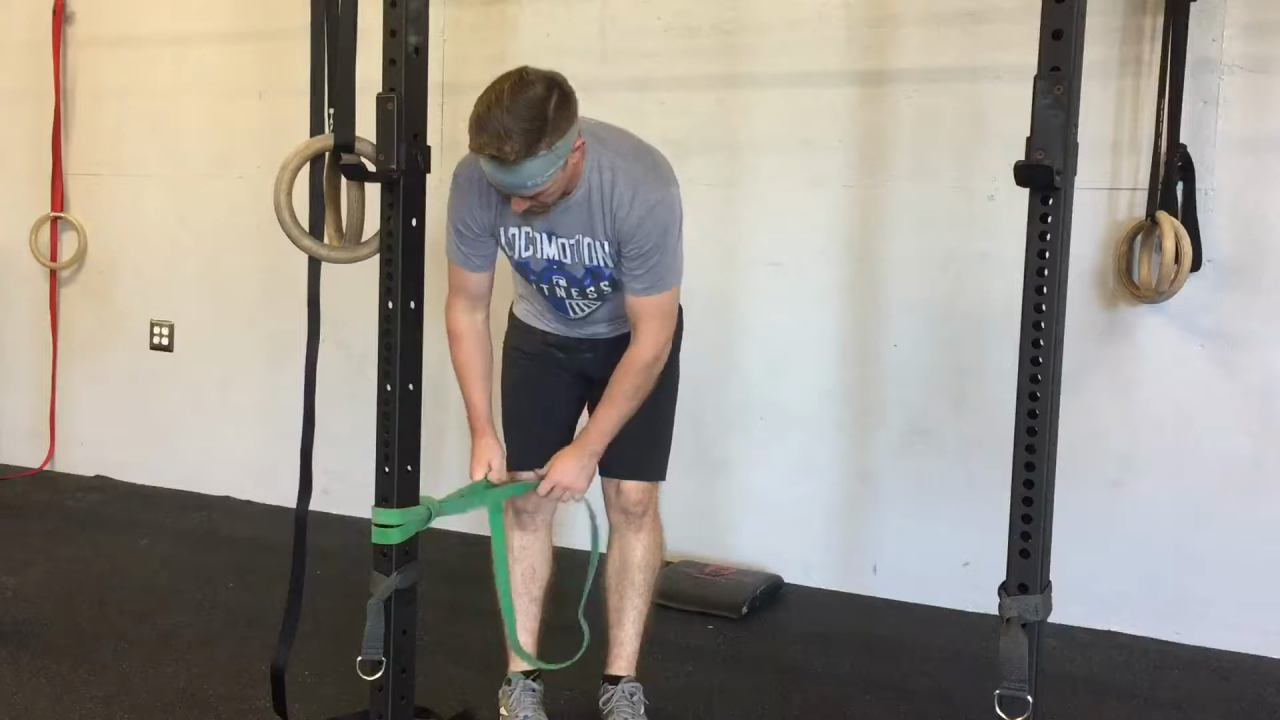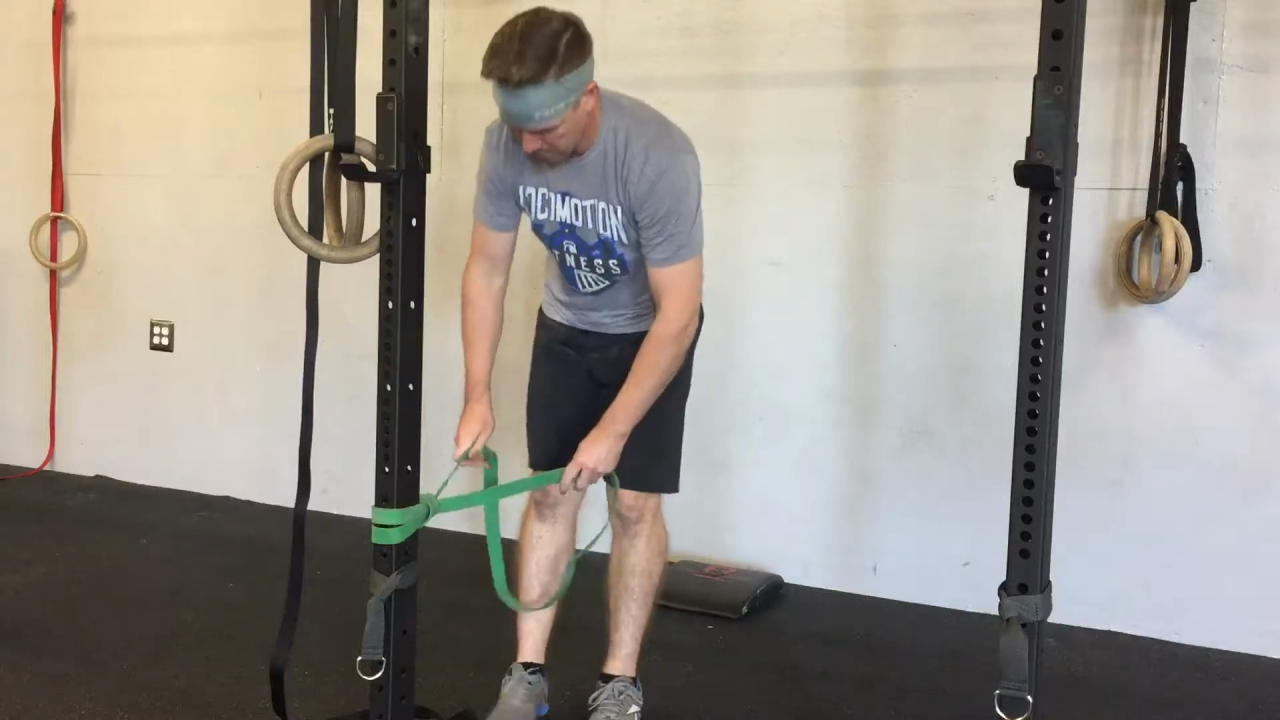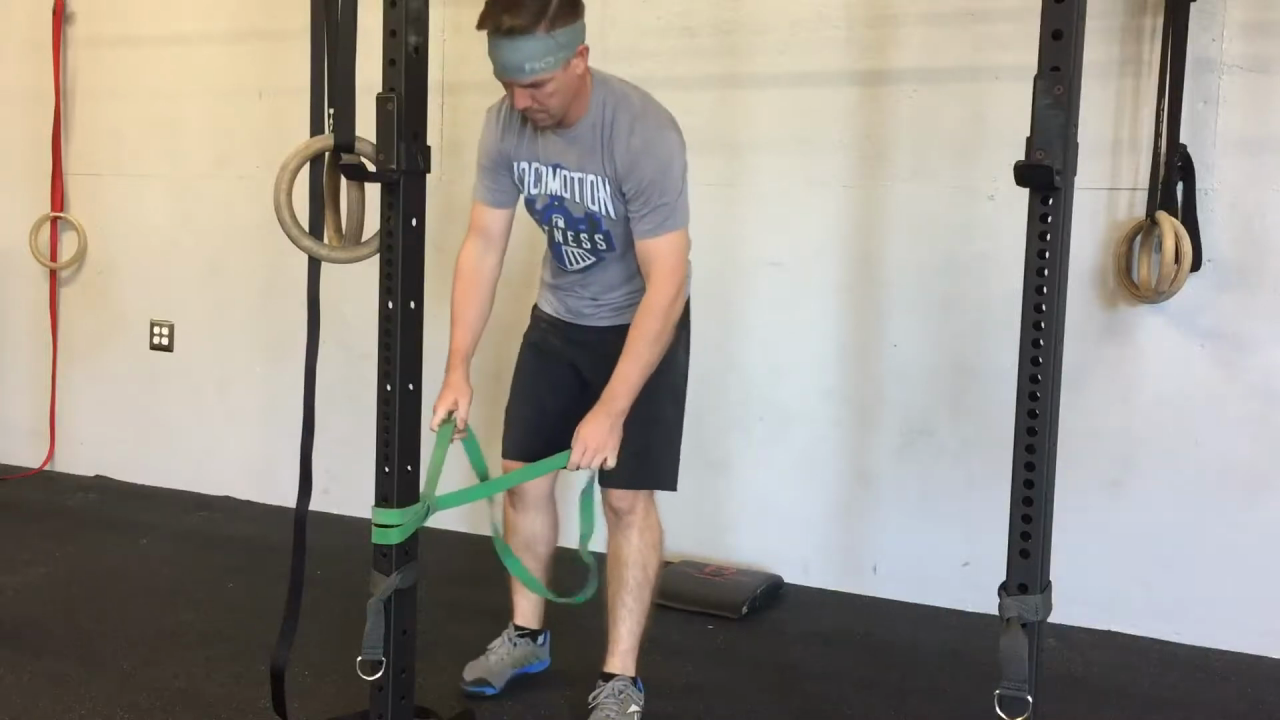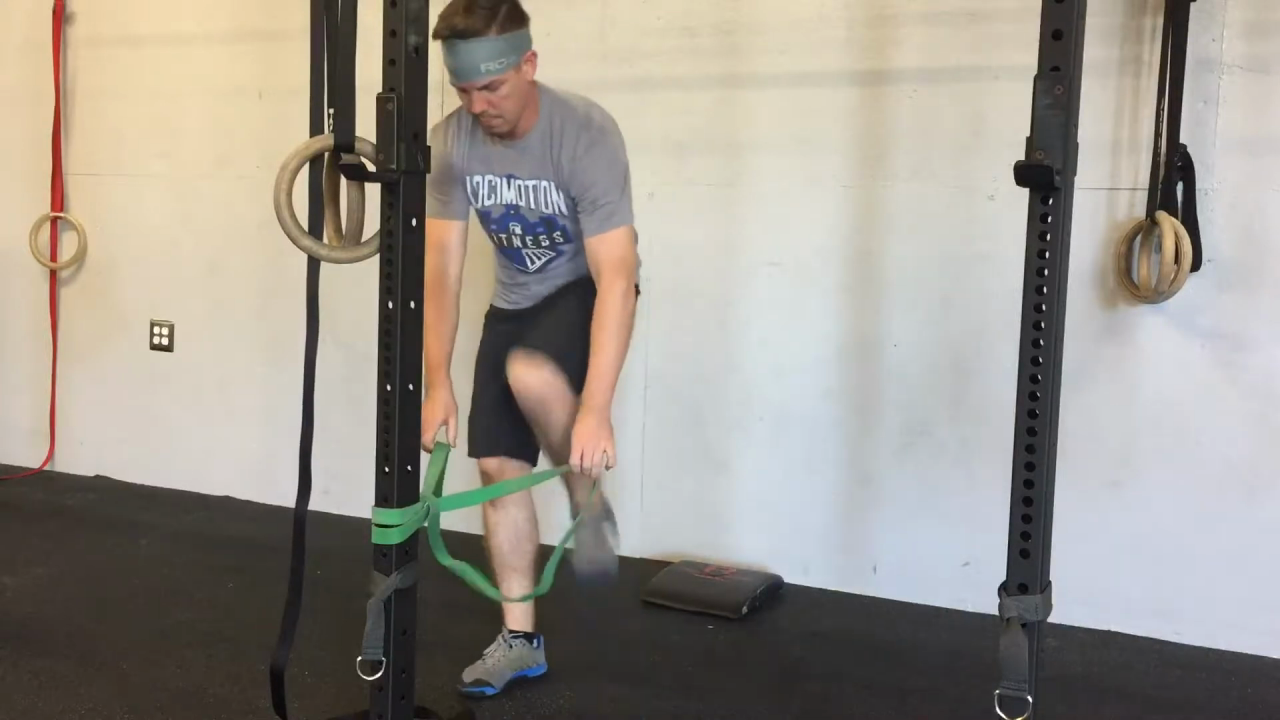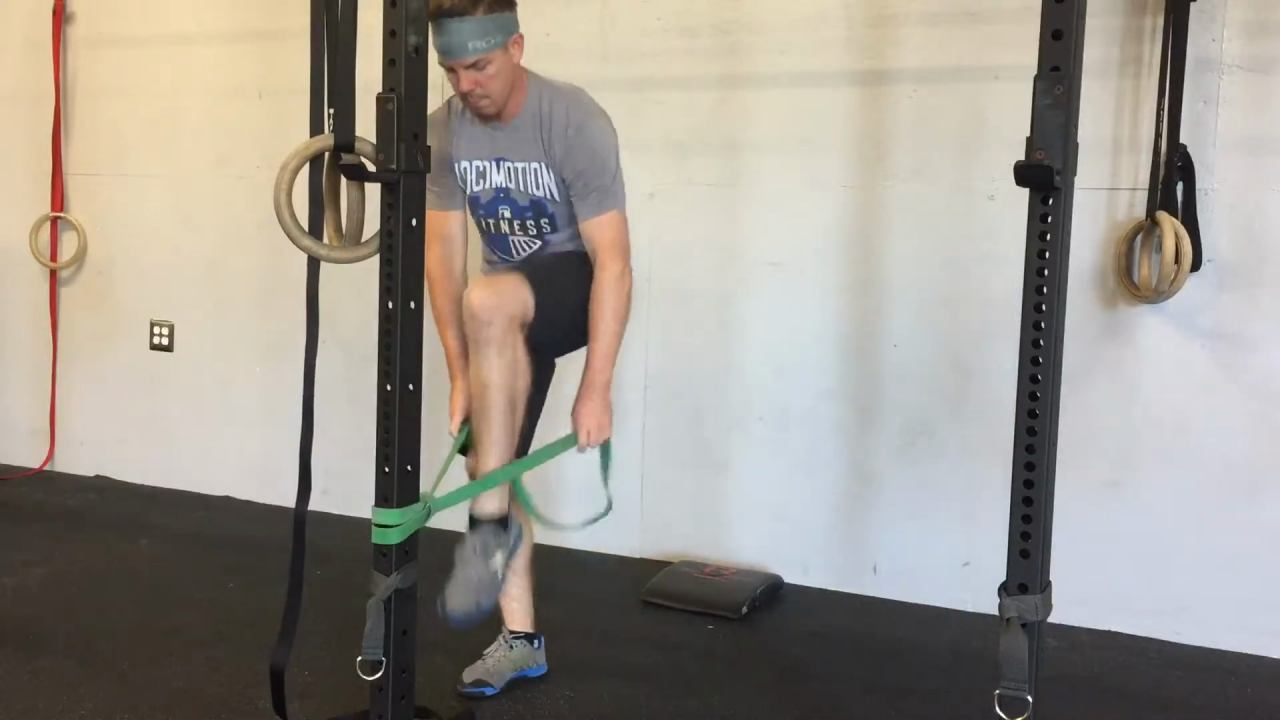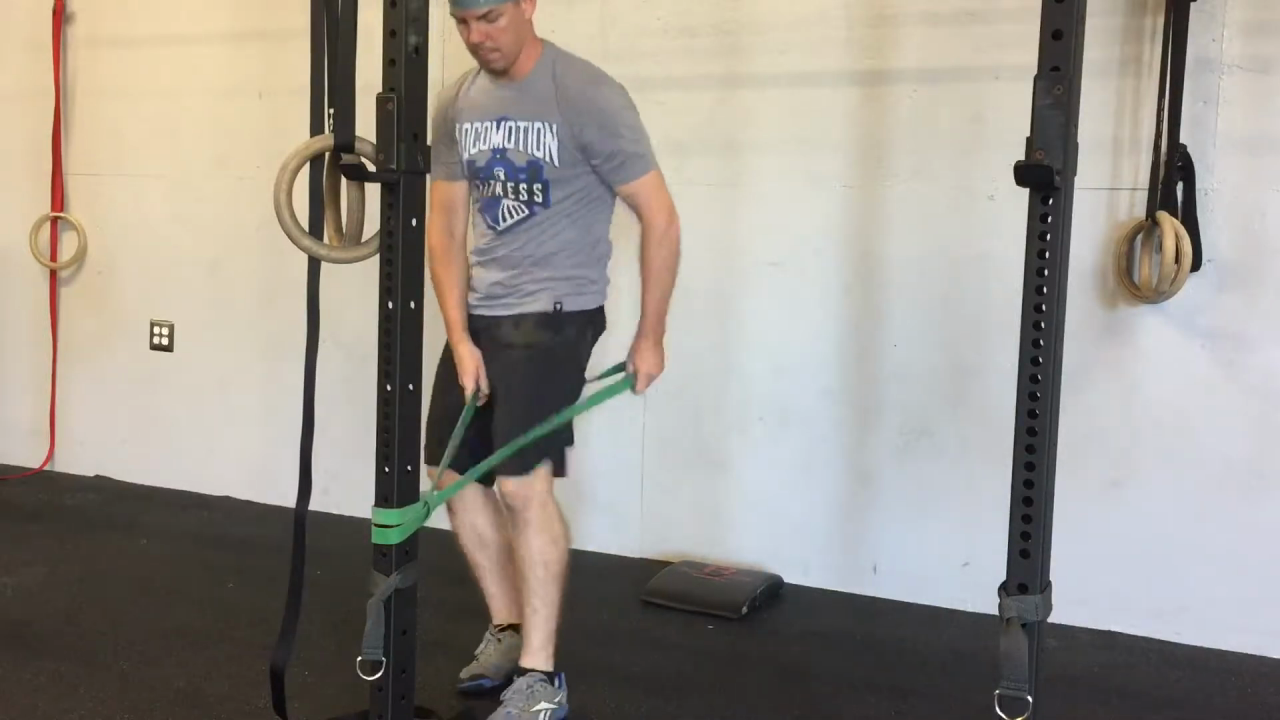
dt=0.4s
person 1, frame 1
left shoulder: (642, 187)
right shoulder: (475, 181)
left elbow: (651, 341)
right elbow: (467, 308)
left wrist: (588, 447)
right wrist: (483, 433)
left hip: (633, 335)
right hip: (541, 335)
left knee: (632, 498)
right knee: (526, 495)
person 1, frame 2
left shoulder: (658, 155)
right shoulder: (505, 143)
left elbow: (677, 315)
right elbow: (486, 270)
left wrist: (613, 431)
right wrist: (477, 397)
left hip: (649, 333)
right hip: (566, 329)
left knee: (635, 503)
right knee: (549, 493)
person 1, frame 3
left shoulder: (643, 132)
right shoulder: (504, 125)
left elbow: (666, 286)
right elbow: (482, 247)
left wrist: (611, 410)
right wrist: (457, 370)
left hip: (641, 324)
right hip: (557, 319)
left knee: (626, 497)
right knee: (523, 476)
right ankle: (527, 634)
person 1, frame 4
left shoulder: (586, 136)
right shoulder: (450, 141)
left elbow: (615, 279)
right elbow: (441, 266)
left wrist: (595, 410)
right wrist: (437, 384)
left hip: (587, 294)
right hip: (514, 305)
left knee: (531, 379)
right knee: (498, 468)
left ankle: (591, 507)
right ankle: (520, 638)
person 1, frame 5
left shoulder: (574, 121)
right shoulder: (444, 131)
left elbow: (611, 260)
right elbow: (443, 257)
left wrist: (596, 388)
right wrist: (460, 374)
left hip: (575, 278)
right hip: (510, 305)
left knee: (488, 302)
right knee: (489, 459)
left ankle: (492, 519)
right ankle: (521, 638)
person 1, frame 6
left shoulder: (587, 95)
right shoulder: (456, 105)
left elbow: (657, 215)
right elbow: (445, 227)
left wrist: (649, 335)
right wrist: (460, 339)
left hip: (557, 310)
right hip: (483, 311)
left knee: (520, 483)
right knee: (451, 472)
right ankle: (508, 629)
